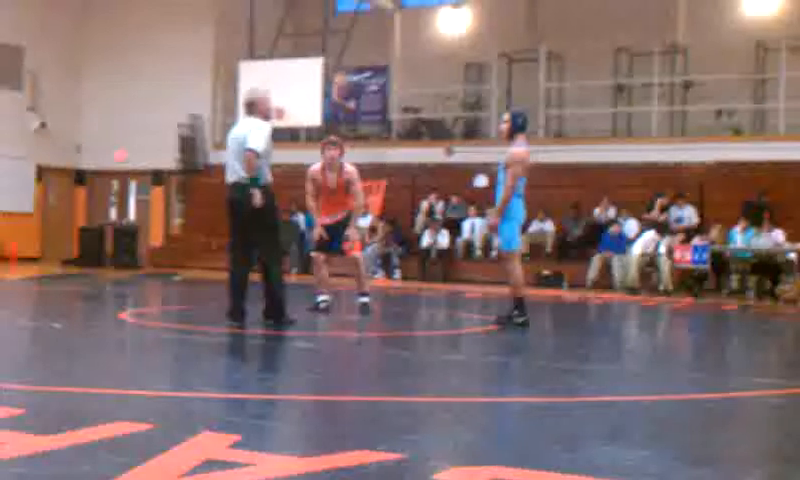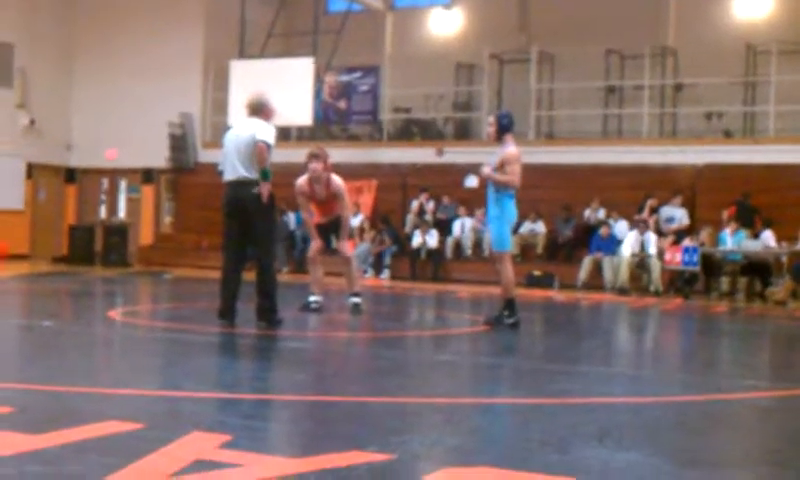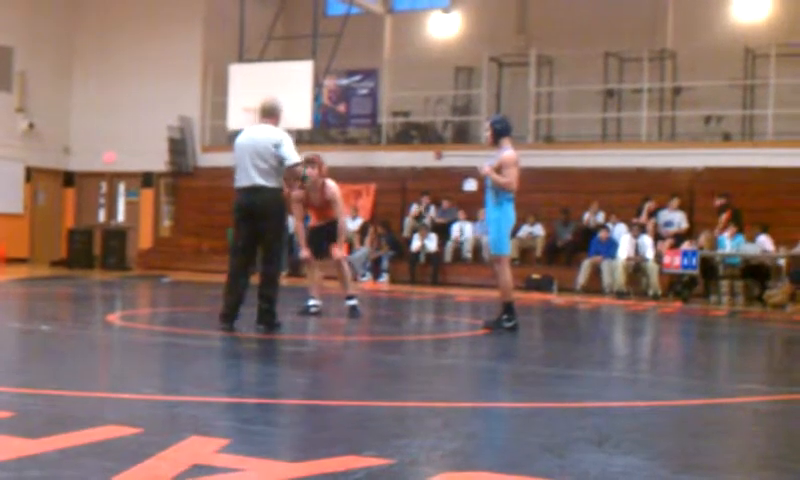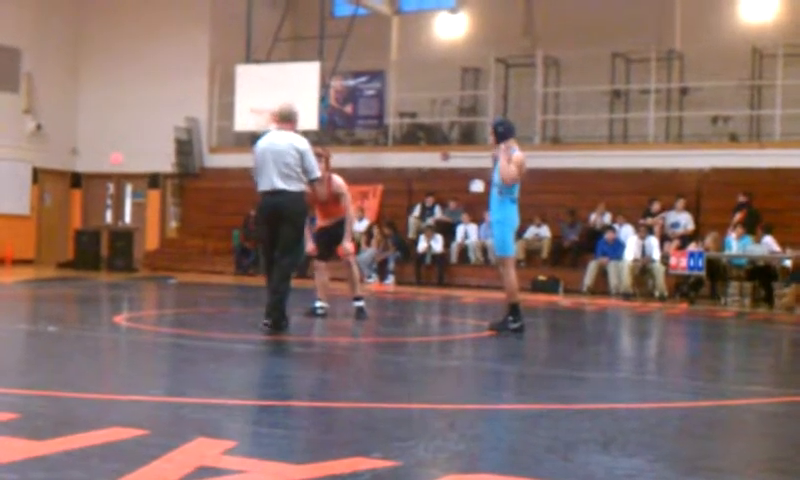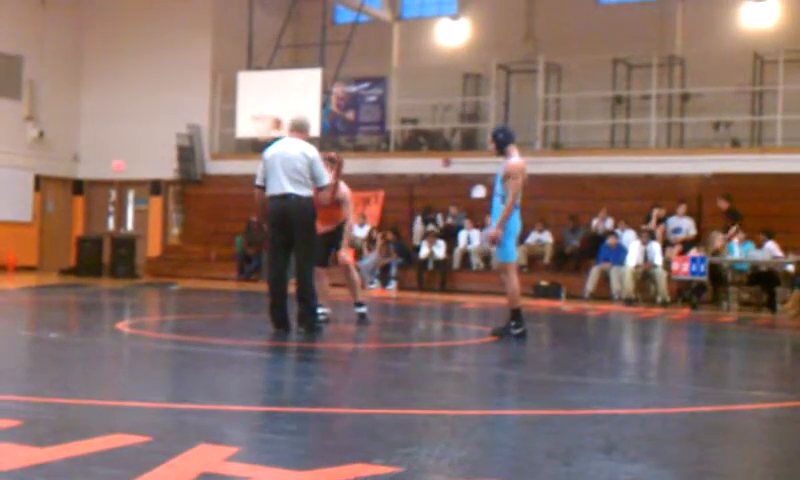
dt=1s
person 1, frame 1
left shoulder: (236, 128)
right shoulder: (261, 127)
left elbow: (231, 163)
right elbow: (251, 155)
left wrist: (241, 185)
right wrist: (255, 187)
left hip: (234, 192)
right hip: (255, 192)
left knee: (239, 256)
right knee: (269, 255)
left ankle: (236, 313)
right ankle: (275, 313)
person 1, frame 2
left shoulder: (232, 131)
right shoulder: (264, 128)
left elbow: (224, 166)
right elbow: (261, 147)
left wrist: (233, 184)
right wrist: (265, 179)
left hip: (232, 191)
right hip: (255, 191)
left knee: (232, 254)
right knee: (264, 254)
left ankle: (226, 313)
right ankle: (266, 314)
person 1, frame 3
left shoulder: (241, 136)
right shoulder: (279, 136)
right elbow: (294, 168)
left hip: (244, 196)
right hip: (270, 198)
left knee: (240, 257)
right knee: (271, 259)
left ankle: (228, 315)
right ankle: (265, 317)
person 1, frame 4
left shoulder: (260, 143)
right shoulder: (299, 142)
left elbow: (256, 177)
right elbow: (314, 179)
right wrist: (320, 197)
left hip: (267, 201)
right hip: (292, 201)
left knee: (271, 257)
right knee: (287, 258)
left ankle: (276, 313)
right ankle: (274, 314)
person 1, frame 5
left shoulder: (270, 151)
right shoulder: (309, 150)
left elbow: (259, 188)
right elbow: (324, 187)
left wrist: (262, 215)
left hip: (276, 206)
right hip: (301, 206)
left knee: (277, 264)
right knee: (304, 263)
left ankle: (280, 321)
right ankle: (307, 319)
person 2, frame 1
left shoulder: (517, 151)
right shoulder: (516, 150)
left elbow: (510, 187)
left wrist: (496, 214)
right wrist: (496, 211)
left hip: (509, 210)
right hip: (507, 210)
left knee: (511, 259)
right knee: (510, 260)
left ankle: (520, 312)
right ankle: (517, 310)
person 2, frame 2
left shoulder: (511, 151)
right shoulder: (503, 151)
left elbow: (515, 182)
left wrist: (490, 175)
right wrist: (490, 174)
left hip: (502, 210)
right hip: (496, 209)
left knee: (503, 260)
right knee: (501, 260)
left ankle: (511, 313)
right ankle: (507, 310)
person 2, frame 3
left shoulder: (508, 155)
right shoulder: (502, 155)
left elbow: (512, 185)
left wrist: (489, 174)
right wrist: (489, 174)
left hip: (501, 213)
right hip: (495, 212)
left knee: (502, 263)
right knee: (498, 263)
left ankle: (509, 316)
right ankle: (506, 313)
person 2, frame 4
left shoulder: (516, 156)
right shoulder: (507, 155)
left elbow: (507, 179)
left wrist: (503, 156)
right wrist: (498, 159)
left hip: (505, 215)
right hip: (499, 214)
left knee: (507, 265)
right knee: (504, 265)
left ankle: (515, 317)
right ankle: (512, 315)
person 2, frame 5
left shoulder: (514, 163)
right shoulder: (509, 163)
left elbow: (512, 198)
left wrist: (498, 226)
right wrist: (495, 224)
left hip: (506, 224)
right hip: (502, 223)
left knee: (508, 271)
right knee: (506, 271)
left ankle: (517, 323)
right ankle: (514, 321)
person 3, frame 1
left shoulder: (350, 171)
right shoulder: (314, 171)
left elbow: (359, 200)
right elbow: (311, 199)
left wrist: (352, 226)
right wrist: (317, 224)
left hip: (345, 218)
right hip: (325, 220)
left knee: (355, 256)
right knee: (317, 257)
left ankle: (364, 297)
right ankle: (323, 298)
person 3, frame 2
left shoulder: (337, 183)
right shoulder: (301, 184)
left elbow: (346, 212)
right elbow: (306, 213)
left wrist: (343, 239)
right wrist: (314, 238)
left hip: (338, 219)
right hip: (320, 220)
left knee: (347, 255)
right knee: (313, 256)
left ankle: (355, 298)
right ankle: (316, 298)
person 3, frame 3
left shoulder: (331, 188)
right shoulder: (298, 191)
left elbow: (341, 218)
right elbow: (298, 221)
left wrist: (340, 247)
right wrist: (303, 248)
left hip: (334, 223)
right hip: (317, 224)
left knee: (340, 259)
right knee: (311, 261)
left ankle: (352, 301)
right ankle: (315, 302)
person 3, frame 4
left shoulder: (337, 183)
left elbow: (349, 211)
left wrist: (347, 239)
right wrist: (308, 240)
left hip: (341, 223)
right hip: (322, 226)
left knee: (348, 259)
right knee: (319, 263)
left ankle: (359, 303)
right ankle: (321, 304)
person 3, frame 5
left shoulder: (343, 191)
left elbow: (349, 220)
left wrist: (344, 248)
left hip: (339, 229)
right hip: (320, 231)
left knee: (348, 266)
right knee: (319, 270)
left ankle: (360, 308)
right ankle: (323, 309)
